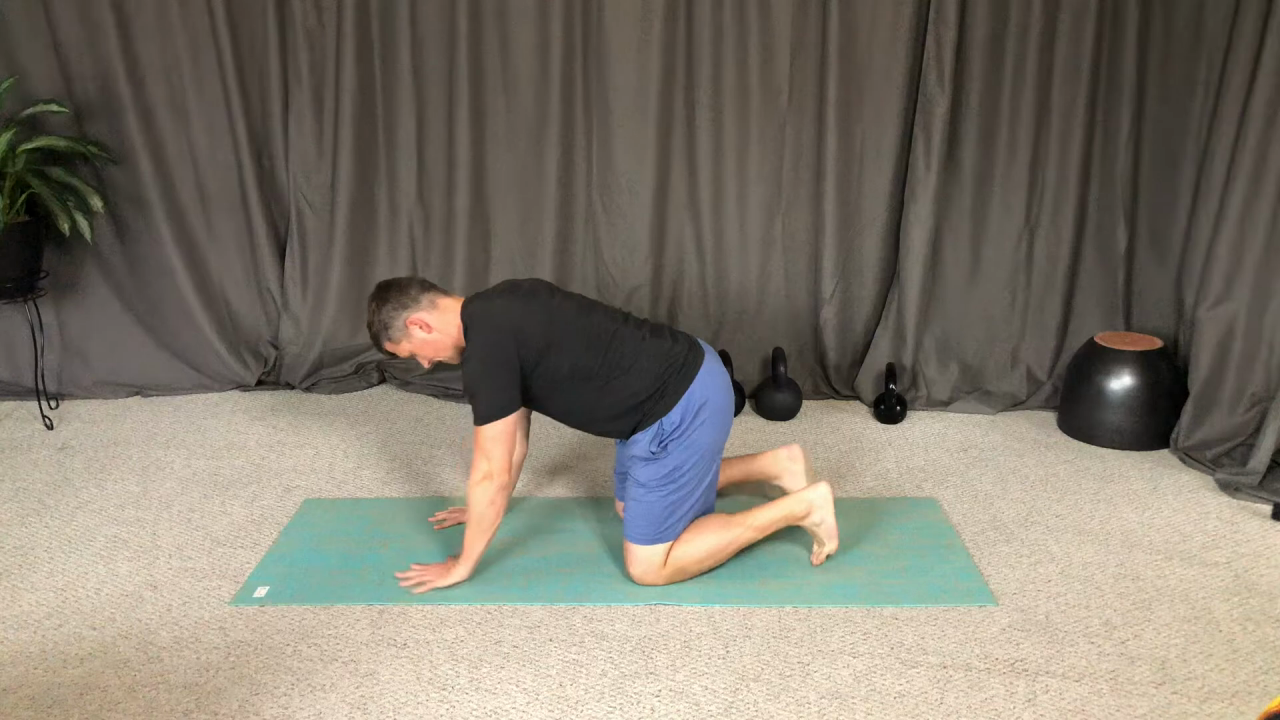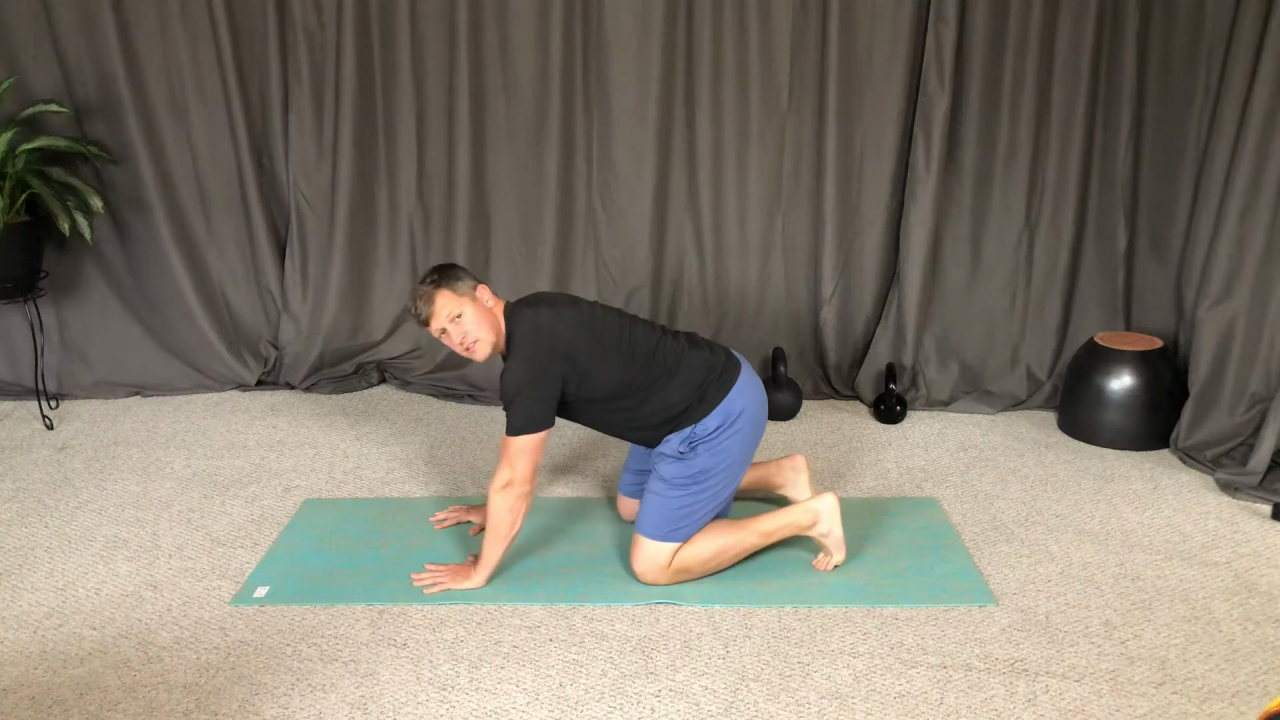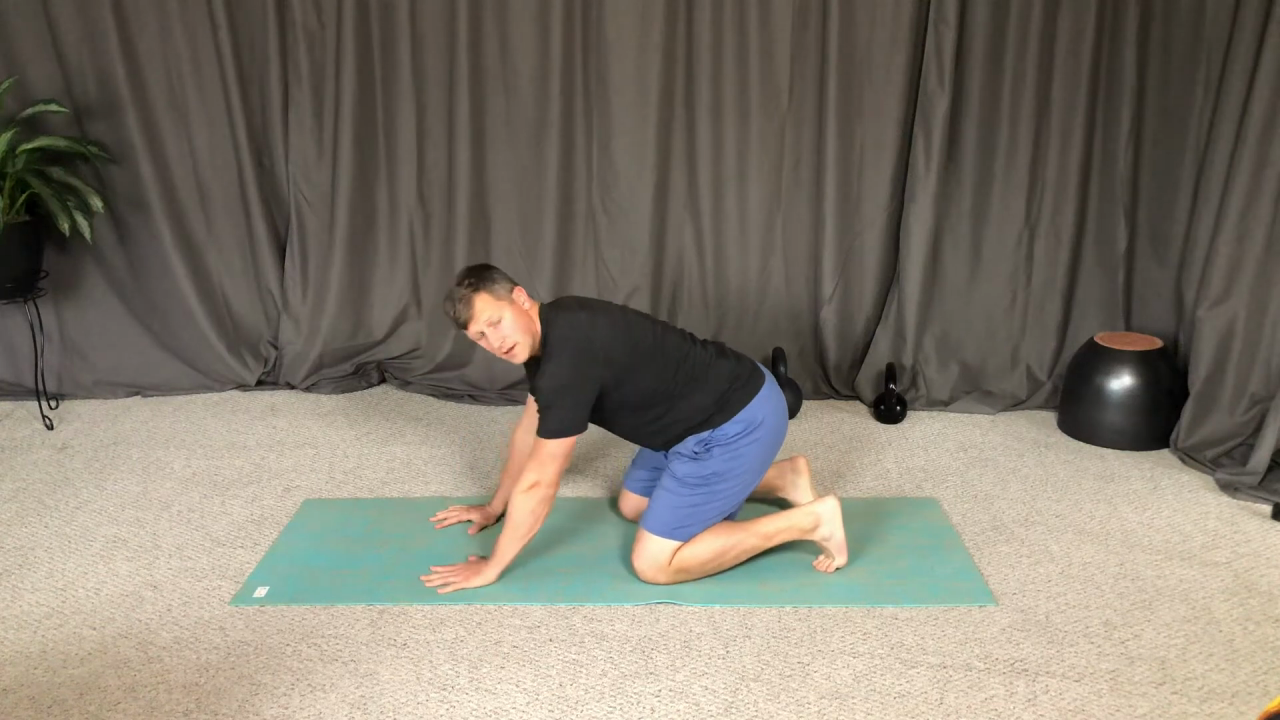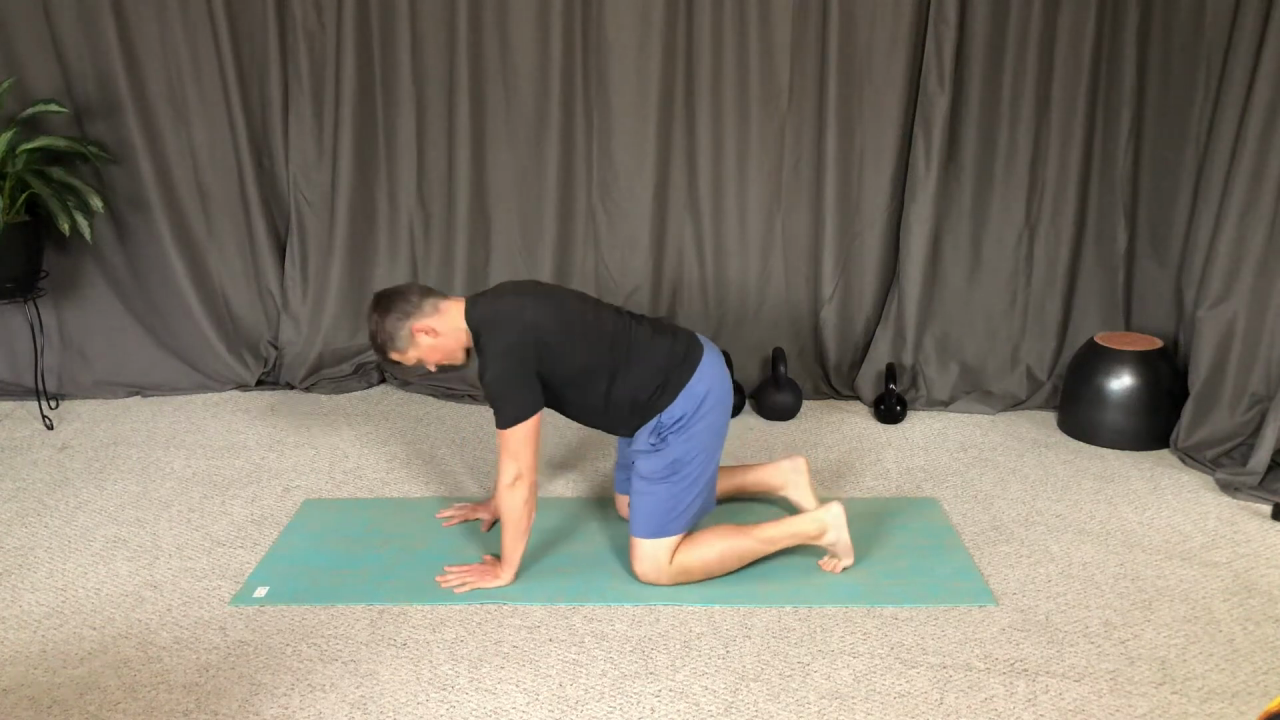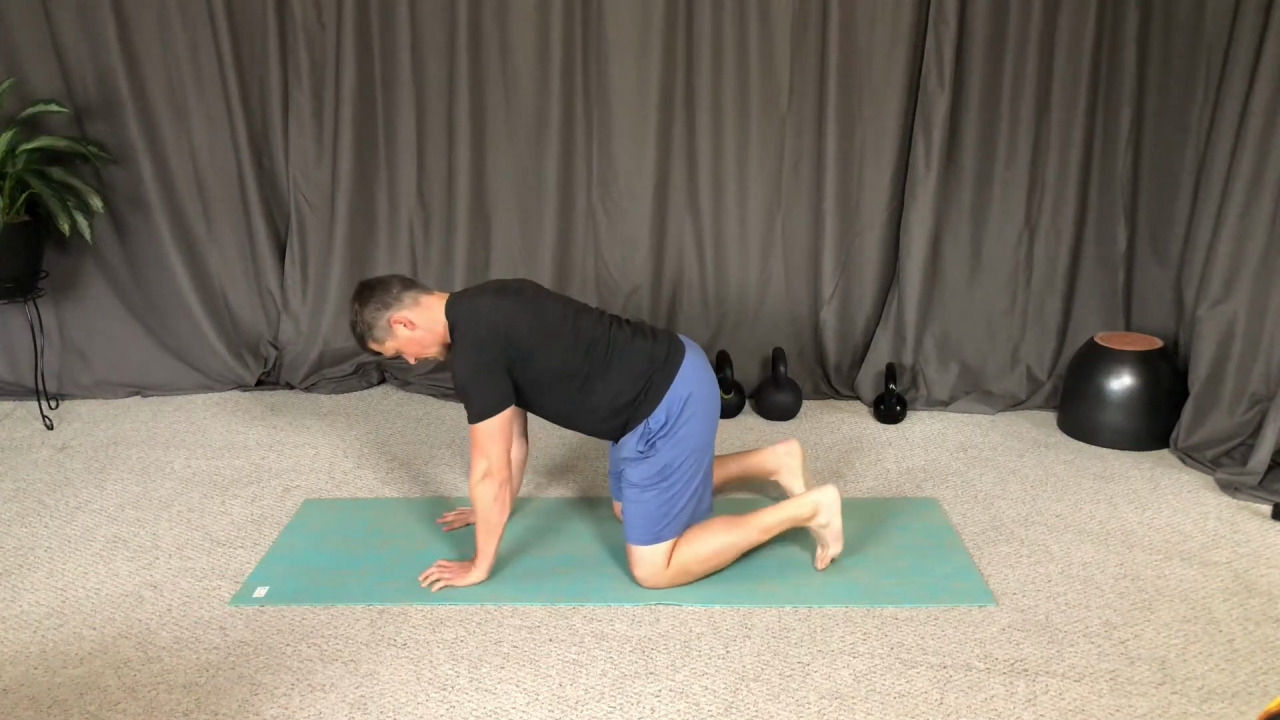
dt=1s
person 1, frame 1
left shoulder: (486, 346)
right shoulder: (496, 312)
left elbow: (492, 472)
right elbow: (514, 431)
left wrist: (463, 565)
right wrist: (486, 510)
left hip: (684, 405)
right hip: (687, 378)
left knee: (648, 565)
right knee: (631, 507)
left ankle: (802, 507)
right ankle: (776, 465)
person 1, frame 2
left shoulder: (531, 355)
right shoulder: (528, 323)
left elbow: (515, 481)
right elbow: (520, 434)
left wrist: (479, 572)
right wrist: (493, 509)
left hip: (718, 413)
right hip: (709, 389)
left knee: (653, 565)
right knee: (631, 507)
left ankle: (809, 516)
right ankle: (780, 474)
person 1, frame 3
left shoulder: (567, 360)
right shoulder: (534, 333)
left elbow: (537, 482)
right elbow: (531, 427)
left wrist: (491, 567)
right wrist: (495, 507)
left hip: (739, 421)
right hip: (707, 409)
left knee: (653, 563)
right knee: (633, 506)
left ankle: (809, 520)
right ankle: (779, 477)
person 1, frame 4
left shoulder: (501, 351)
right shoulder: (497, 312)
left elbow: (519, 474)
right elbow: (522, 428)
left wrist: (506, 571)
right wrist: (500, 502)
left hip: (685, 398)
right hip: (682, 373)
left knee: (654, 564)
right knee: (631, 505)
left ankle: (815, 525)
right ankle: (780, 477)
person 1, frame 5
left shoulder: (474, 348)
right shoulder: (482, 310)
left elbow: (490, 470)
right elbow: (513, 430)
left wrist: (480, 565)
right wrist: (500, 506)
left hip: (670, 402)
right hip: (670, 373)
left knee: (654, 568)
right knee: (629, 508)
left ankle: (808, 508)
right ankle: (773, 461)
